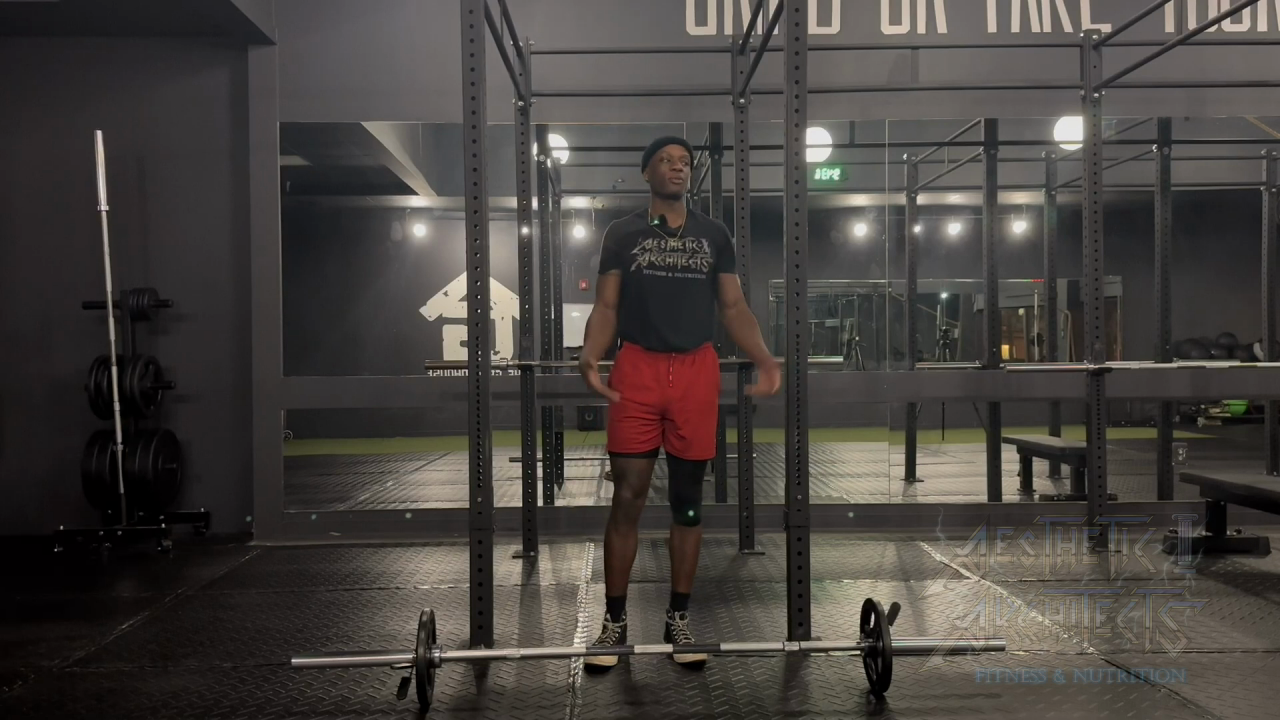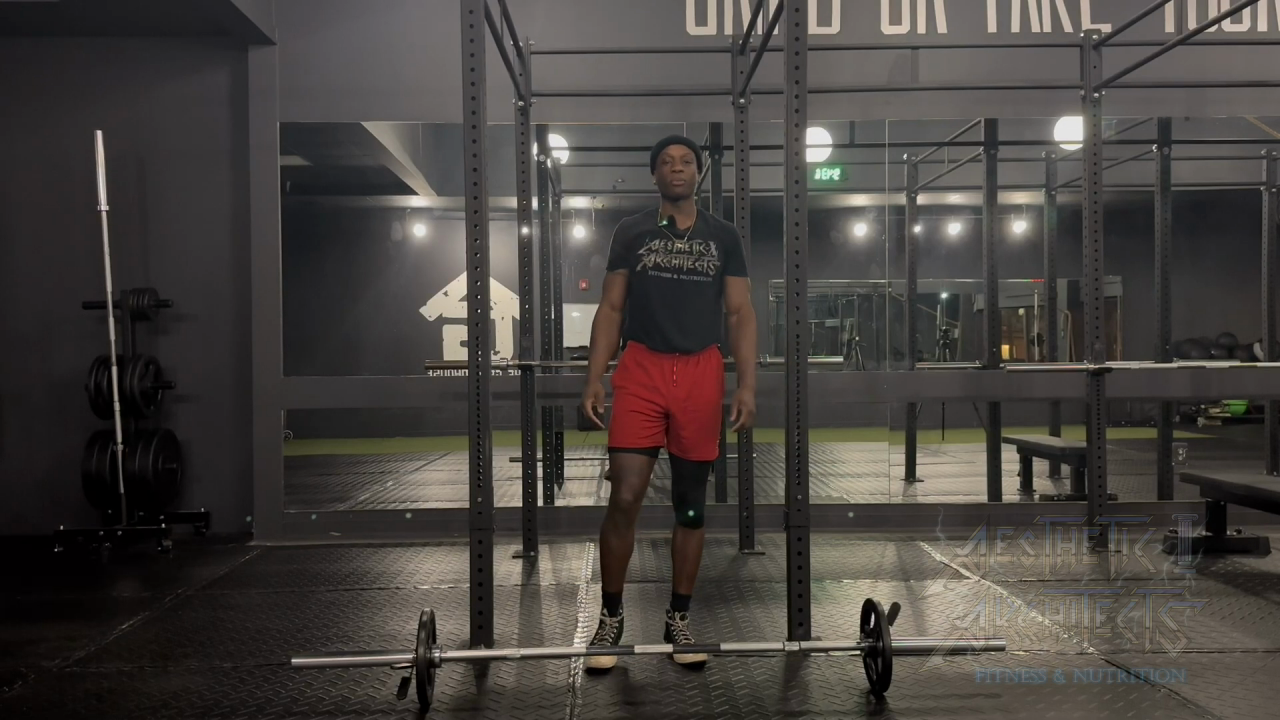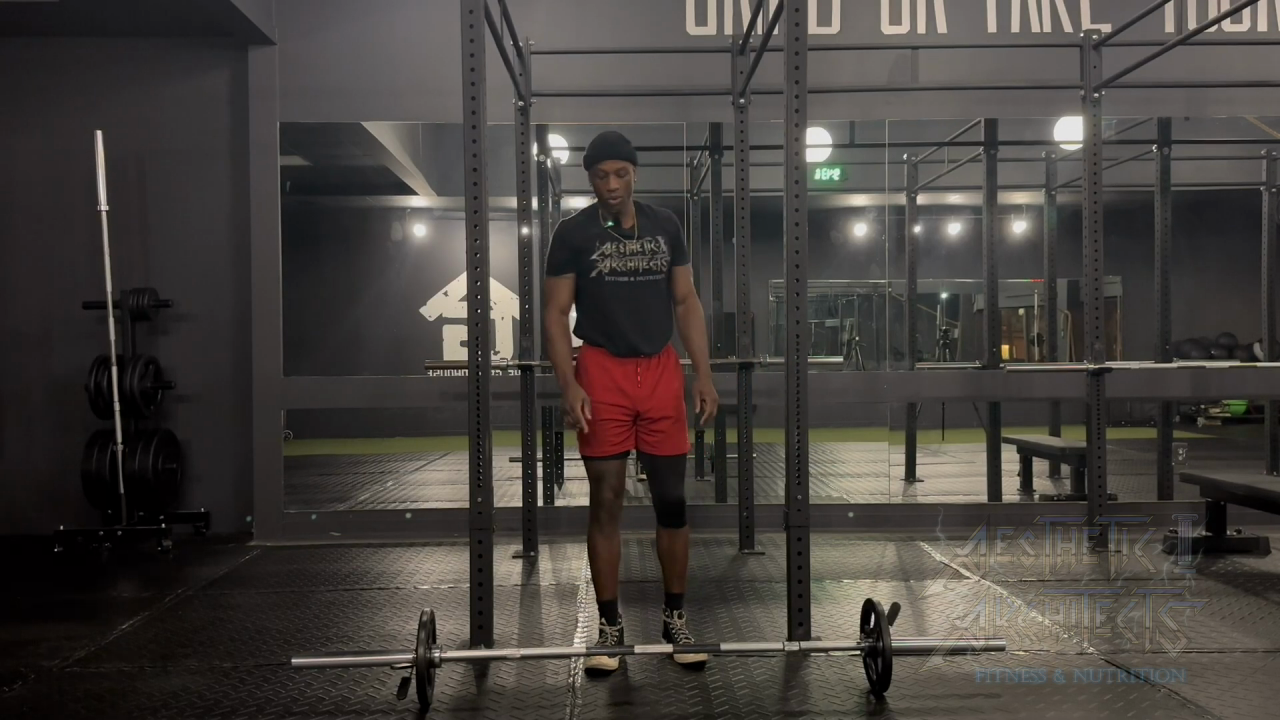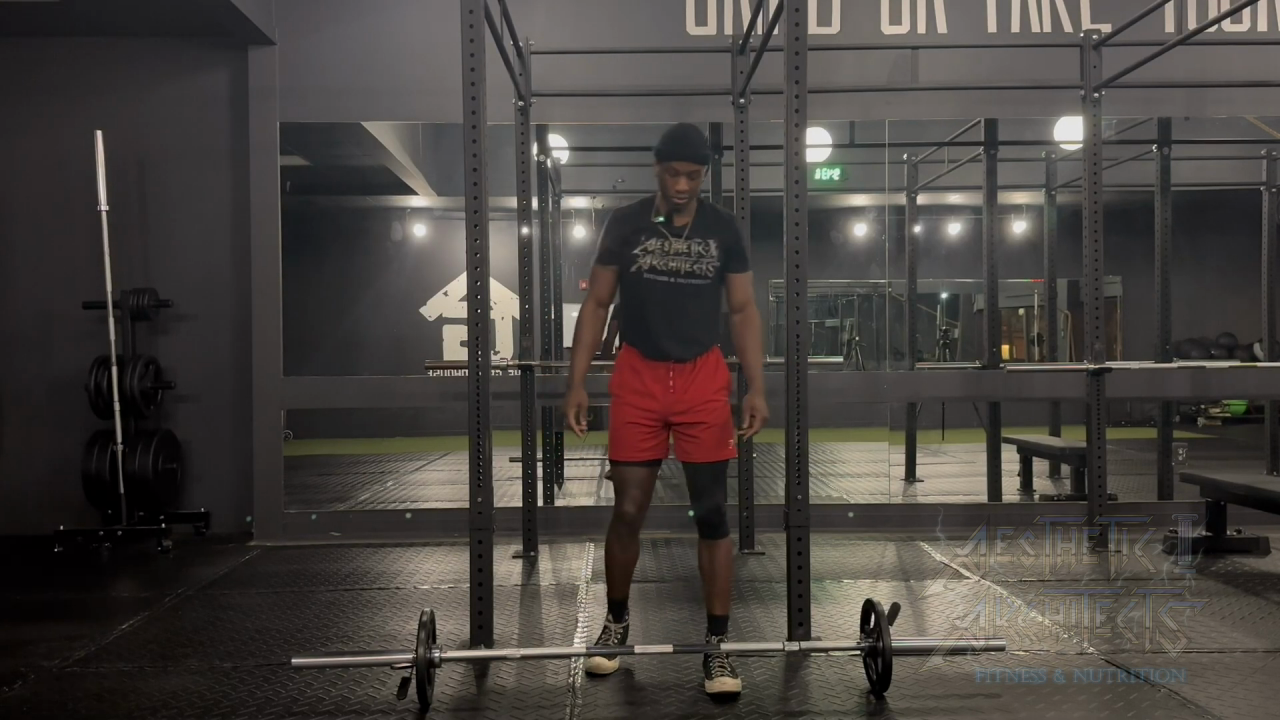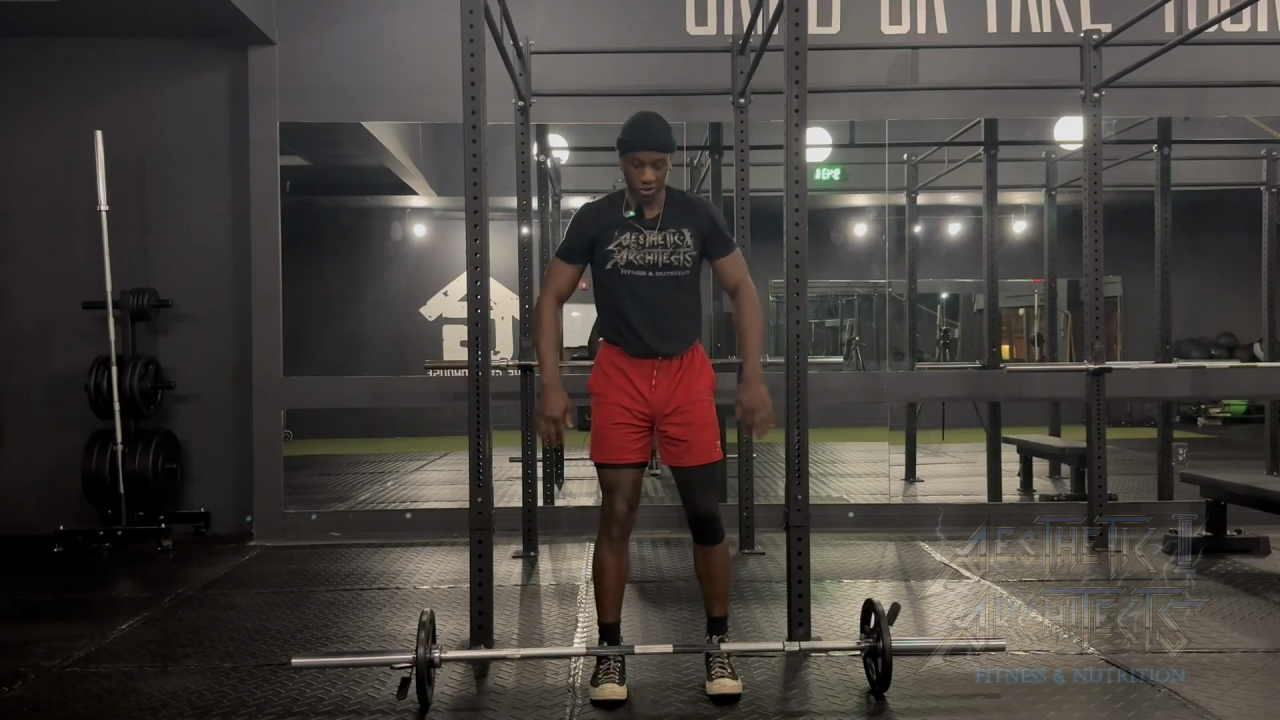
dt=1s
person 1, frame 1
left shoulder: (714, 235)
right shoulder: (622, 234)
left elbow: (733, 307)
right elbow: (606, 308)
left wrist: (765, 362)
right wrist: (591, 363)
left hip: (696, 374)
right hip: (638, 371)
left knee: (687, 501)
right knee: (627, 500)
left ankle: (678, 619)
right ankle: (614, 620)
person 1, frame 2
left shoulder: (723, 237)
right shoulder: (631, 232)
left elbow: (740, 313)
right elbow: (611, 309)
left wrist: (747, 384)
right wrist: (594, 378)
left hip: (701, 375)
right hip: (641, 374)
left knee: (691, 505)
right knee: (625, 499)
left ankle: (678, 619)
right ankle: (610, 617)
person 1, frame 3
left shoulder: (666, 226)
right shoulder: (573, 234)
left elbow: (686, 303)
right elbow: (556, 314)
left wrist: (703, 372)
right wrist: (570, 385)
left hip: (662, 373)
right hip: (602, 376)
left knee: (672, 502)
right knee: (606, 503)
left ankle: (675, 617)
right ankle: (610, 626)
person 1, frame 4
left shoulder: (724, 228)
right shoulder: (625, 224)
left elbow: (743, 310)
right elbow: (597, 304)
left wrist: (756, 387)
right wrist: (577, 381)
left hip: (703, 379)
right hip: (638, 377)
left knee: (711, 512)
right knee: (628, 510)
left ankle: (716, 646)
right ankle: (616, 620)
person 1, frame 5
left shoulder: (699, 215)
right shoulder: (593, 220)
left elbow: (741, 290)
right elbow: (551, 299)
left wrist: (753, 376)
right wrist: (551, 386)
left hip: (686, 376)
right hip: (619, 378)
left knee: (706, 514)
right knee: (617, 516)
left ankle: (718, 643)
right ankle: (610, 650)
